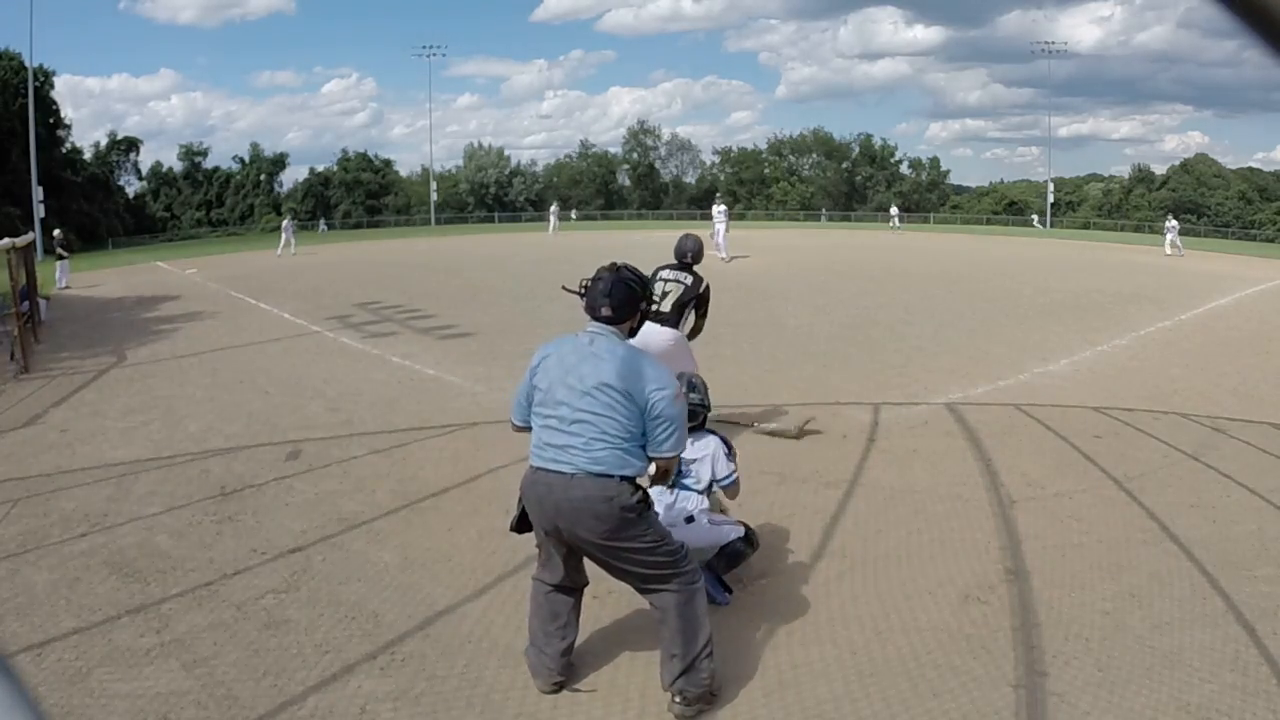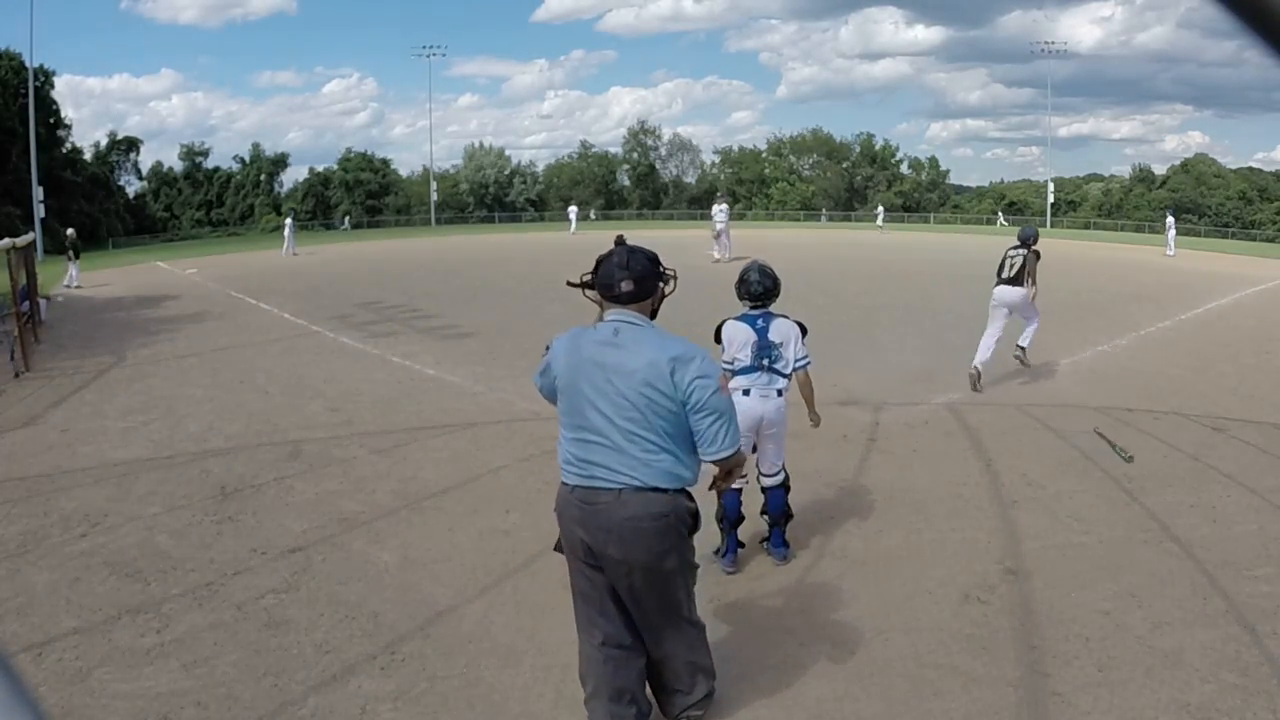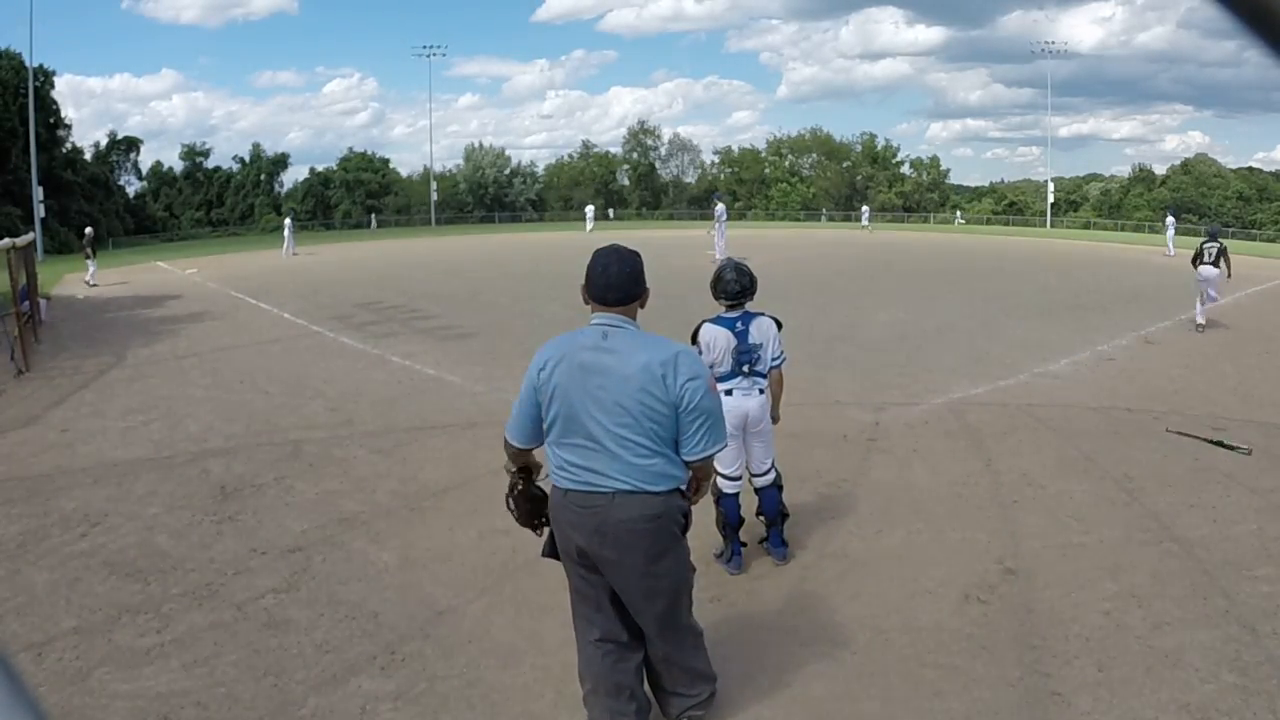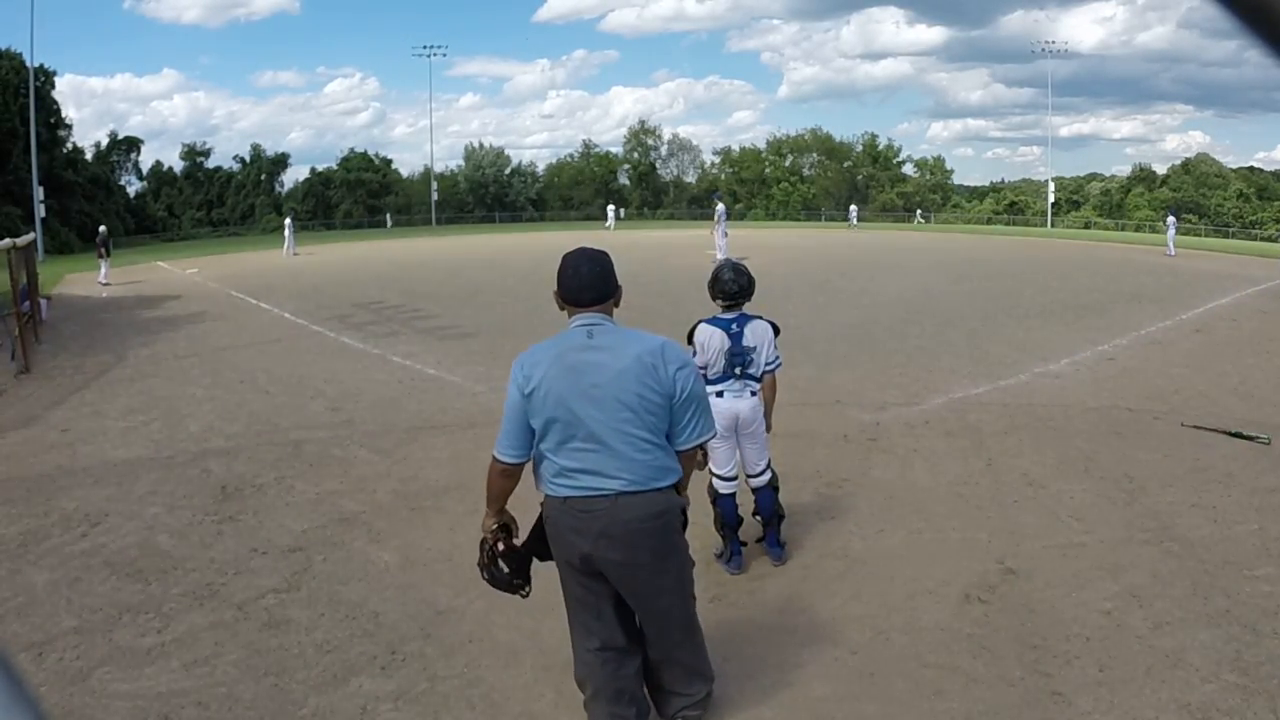
dt=1s
person 1, frame 1
left shoulder: (548, 353)
right shoulder: (652, 373)
left elbow: (520, 421)
right elbow: (666, 457)
right wrist: (660, 478)
left hip: (541, 490)
right hip: (603, 499)
left knee: (555, 576)
right knee: (677, 579)
left ankle: (547, 667)
person 1, frame 2
left shoulder: (566, 347)
right shoulder: (684, 358)
right elbow: (726, 455)
right wrist: (728, 472)
left hip: (580, 508)
right hip: (651, 513)
left knee: (604, 630)
right knee: (668, 617)
person 1, frame 3
left shoulder: (549, 357)
right shoulder: (677, 361)
left elbow: (517, 445)
right elbow: (699, 458)
left wrist: (520, 465)
right wrist: (699, 483)
left hip: (573, 511)
right hip: (646, 515)
left knee: (600, 626)
right knee: (665, 615)
person 1, frame 4
left shoulder: (530, 365)
right shoulder: (665, 355)
left elbow: (508, 462)
right elbow: (687, 447)
left wrist: (495, 512)
right wrist: (677, 492)
left hip: (570, 518)
right hip: (647, 512)
left knee: (598, 630)
right knee: (668, 615)
person 2, frame 1
right shoulder: (713, 444)
right elbow: (732, 493)
left hip: (656, 520)
right hip: (689, 526)
right knee: (747, 540)
right ankle: (710, 574)
person 2, frame 2
left shoulder: (731, 328)
right shoulder: (789, 327)
left elbow: (726, 376)
right elbow: (801, 375)
right wrist: (811, 410)
left hip: (742, 404)
right hip: (775, 404)
left knee: (732, 476)
right knee: (774, 474)
left ankle: (729, 549)
right ankle: (778, 544)
person 2, frame 3
left shoulder: (709, 330)
right shoulder: (766, 324)
right elbow: (775, 373)
right wrist: (775, 407)
left hip: (724, 405)
right hip: (758, 402)
left knee: (728, 480)
right knee: (765, 473)
left ankle: (733, 552)
right ankle: (777, 543)
person 2, frame 4
left shoulder: (704, 331)
right shoulder: (762, 328)
right elbow: (768, 378)
right wrist: (768, 414)
left hip: (716, 407)
right hip: (750, 405)
left knee: (723, 480)
right knee: (761, 474)
left ankle: (732, 552)
right ankle: (774, 544)
